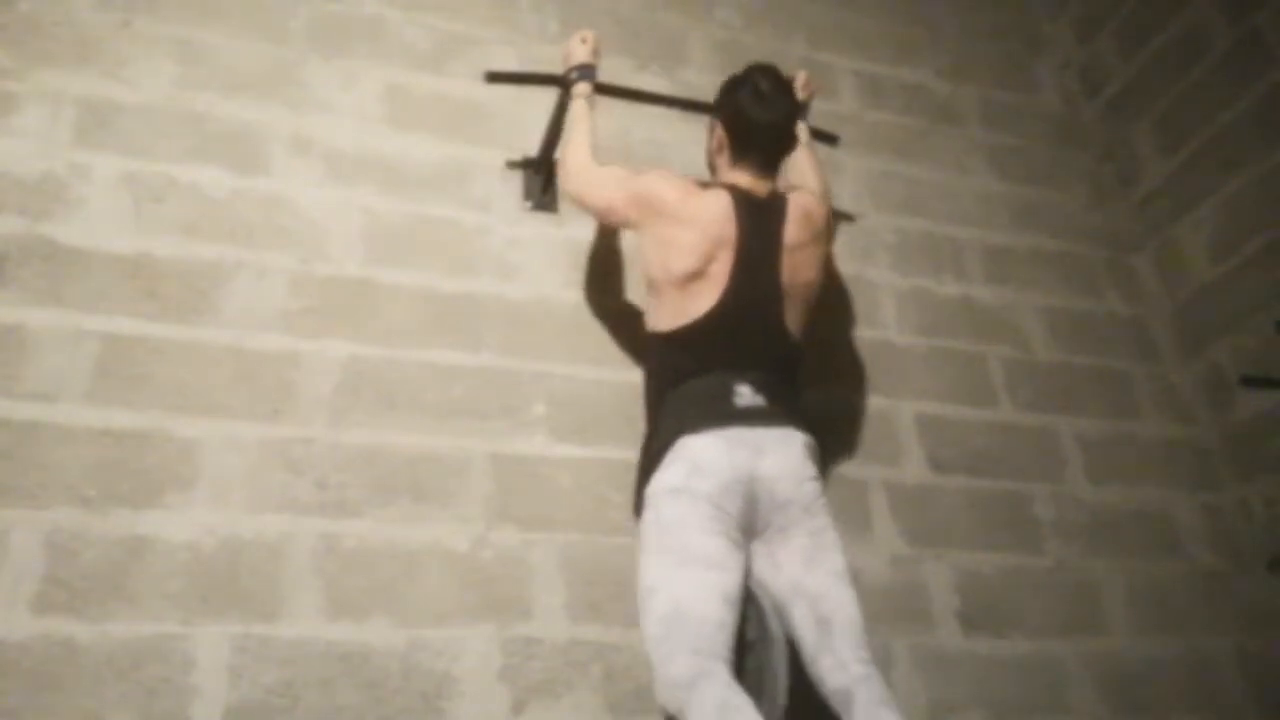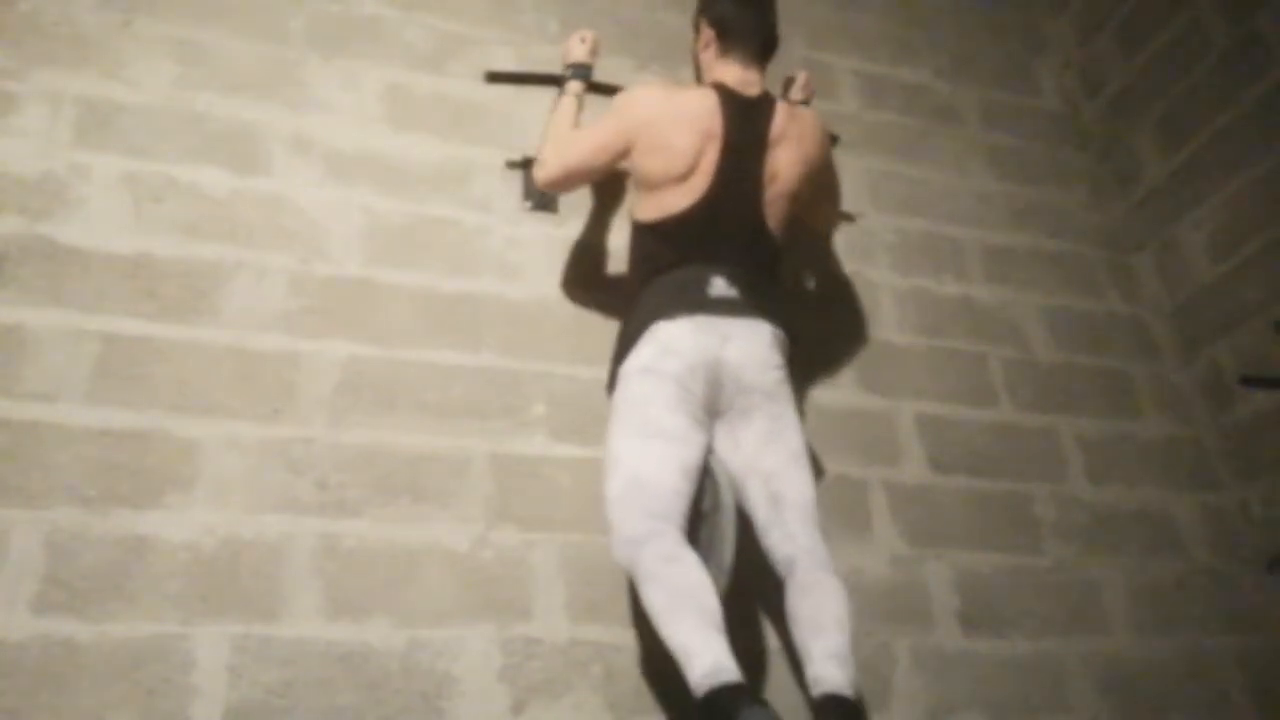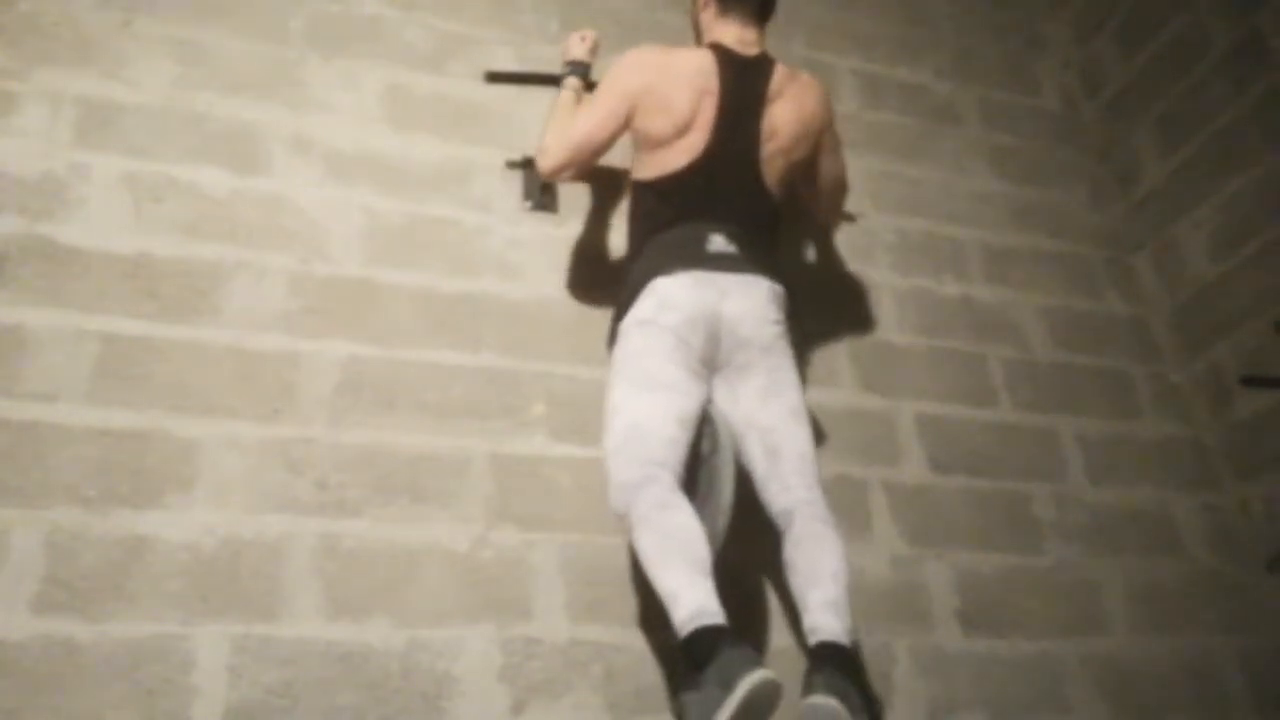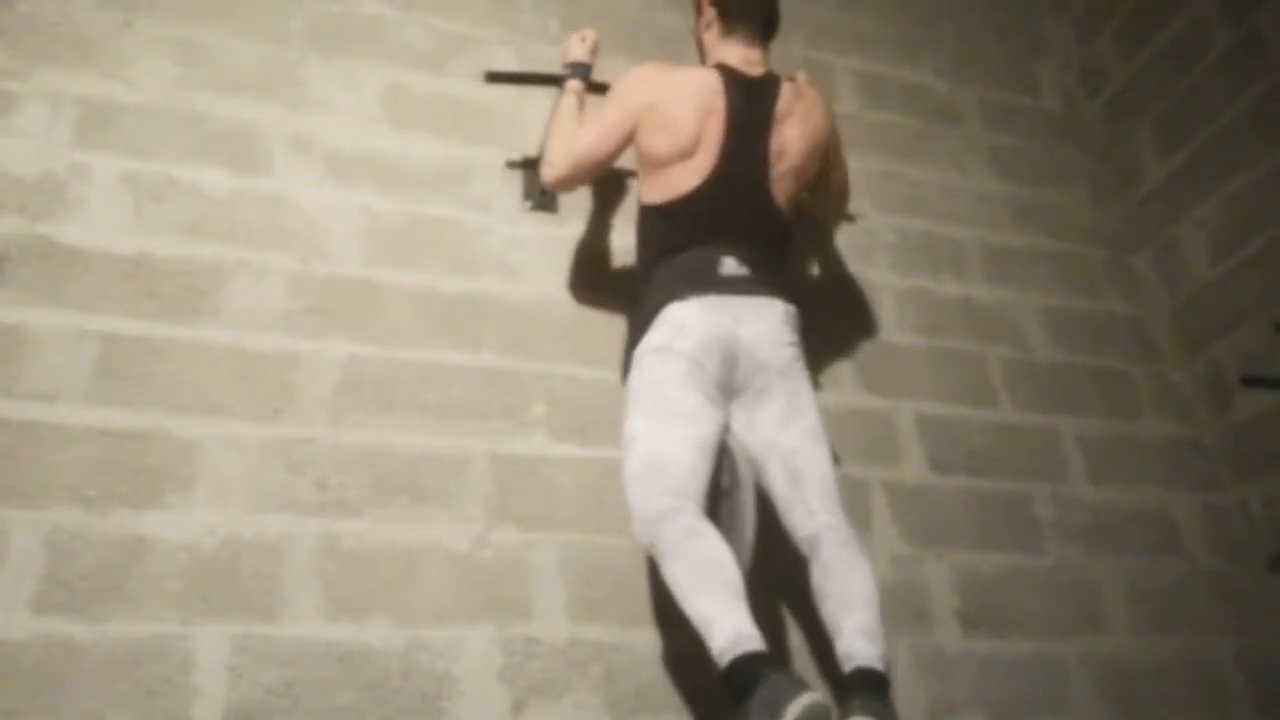
dt=0.5s
person 1, frame 1
left shoulder: (672, 205)
right shoulder: (810, 219)
left elbow: (575, 175)
left wrist: (582, 82)
right wrist: (799, 122)
left hip: (697, 455)
right hip: (785, 453)
person 1, frame 2
left shoulder: (654, 107)
right shoulder: (805, 131)
left elbow: (549, 170)
left wrist: (575, 77)
left hip: (670, 341)
right hip: (756, 343)
left knee: (647, 527)
right knee: (800, 541)
person 1, frame 3
left shoulder: (651, 67)
right shoulder: (805, 95)
left elbow: (554, 160)
right elbow: (830, 204)
left wrist: (574, 73)
left hip: (669, 297)
right hip: (755, 301)
left knee: (643, 476)
right knee: (798, 493)
left ankle: (714, 647)
person 1, frame 4
left shoulder: (656, 88)
right shoulder: (809, 110)
left elbow: (557, 169)
right elbow: (832, 204)
left wrist: (574, 76)
left hip: (683, 323)
right hip: (768, 322)
left knee: (668, 506)
right knee: (822, 518)
